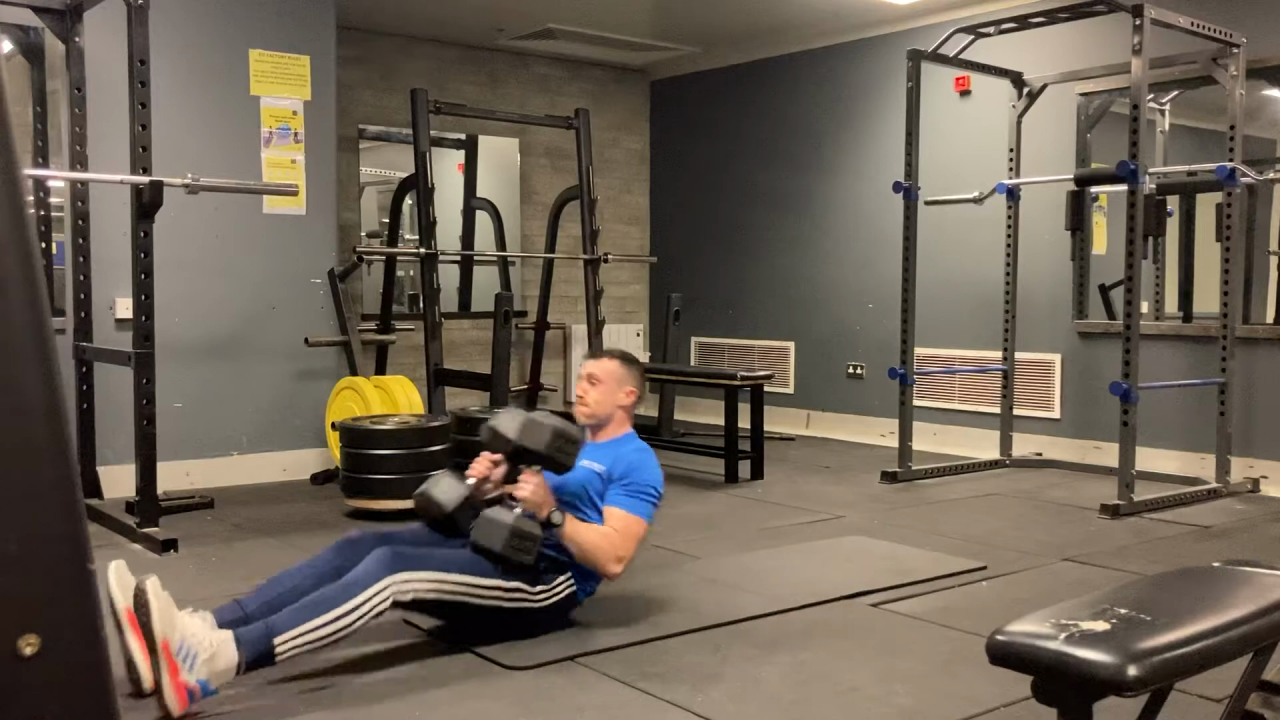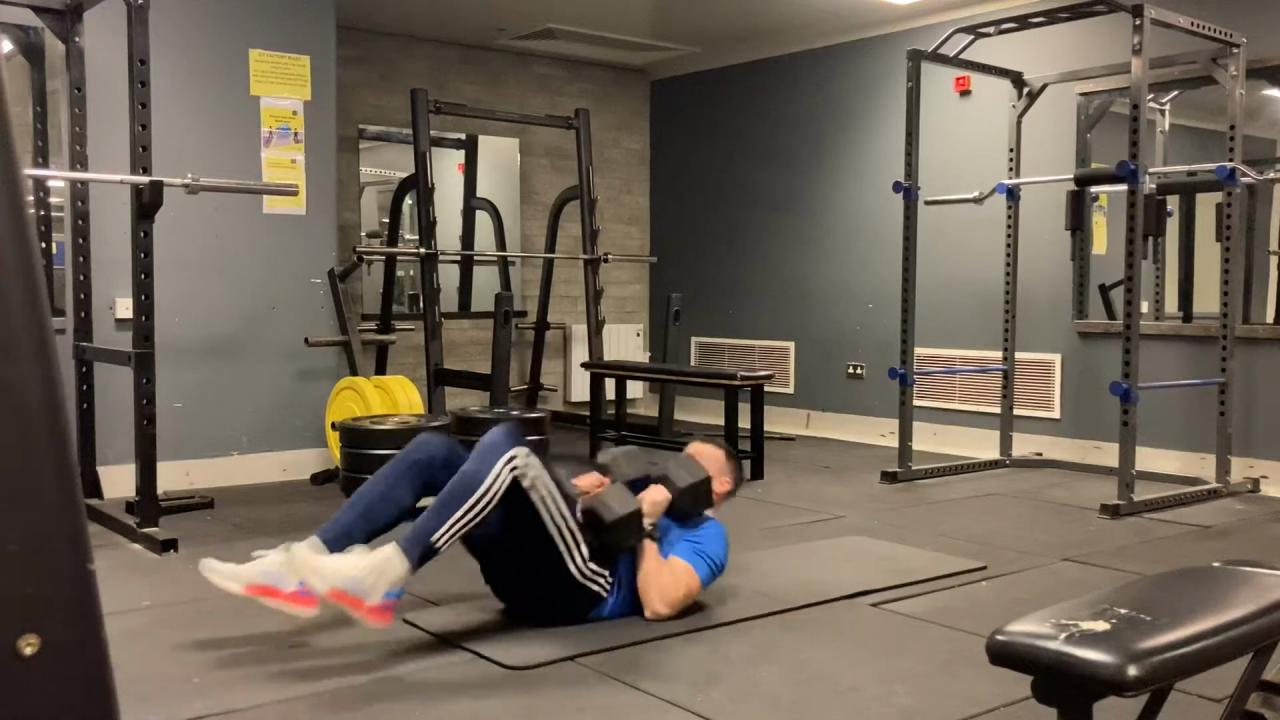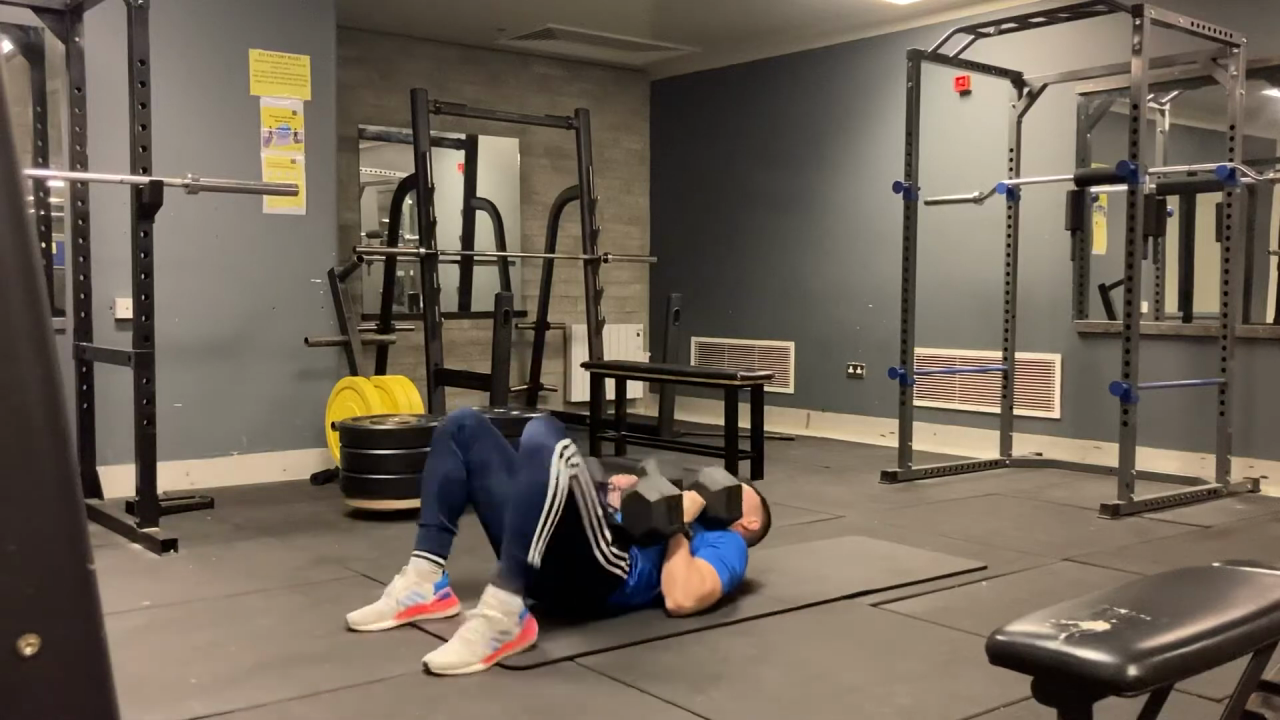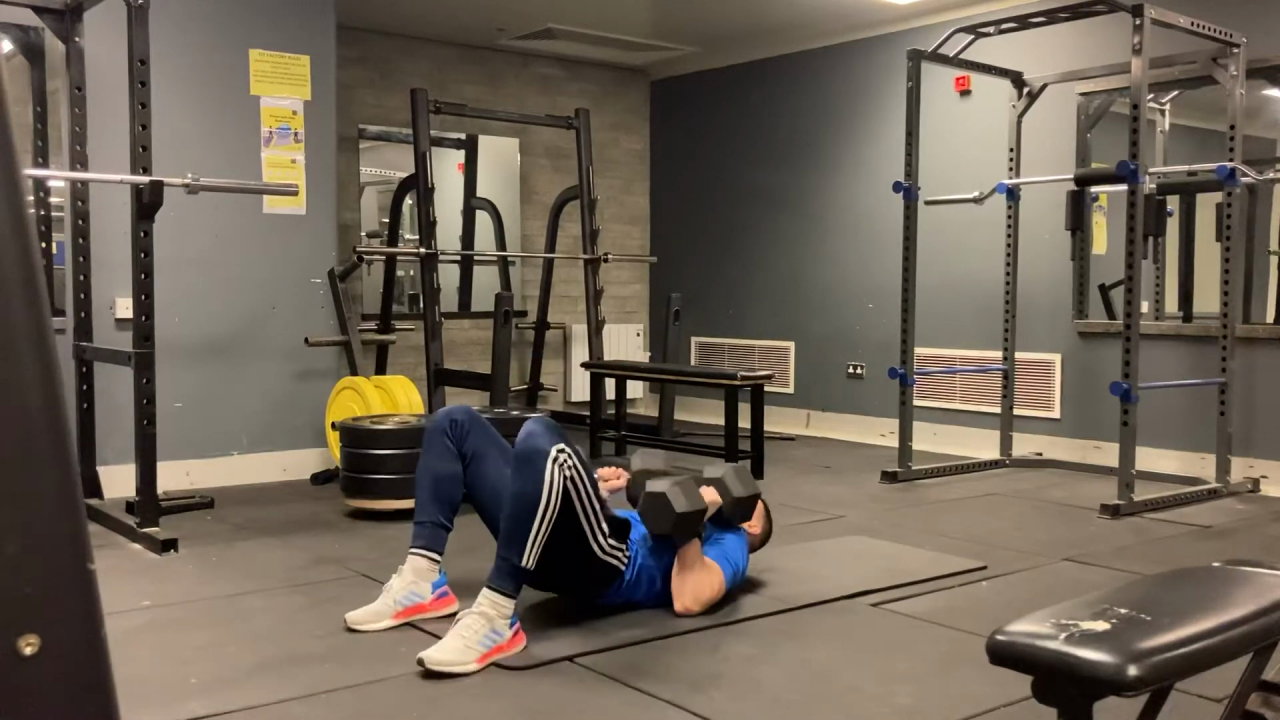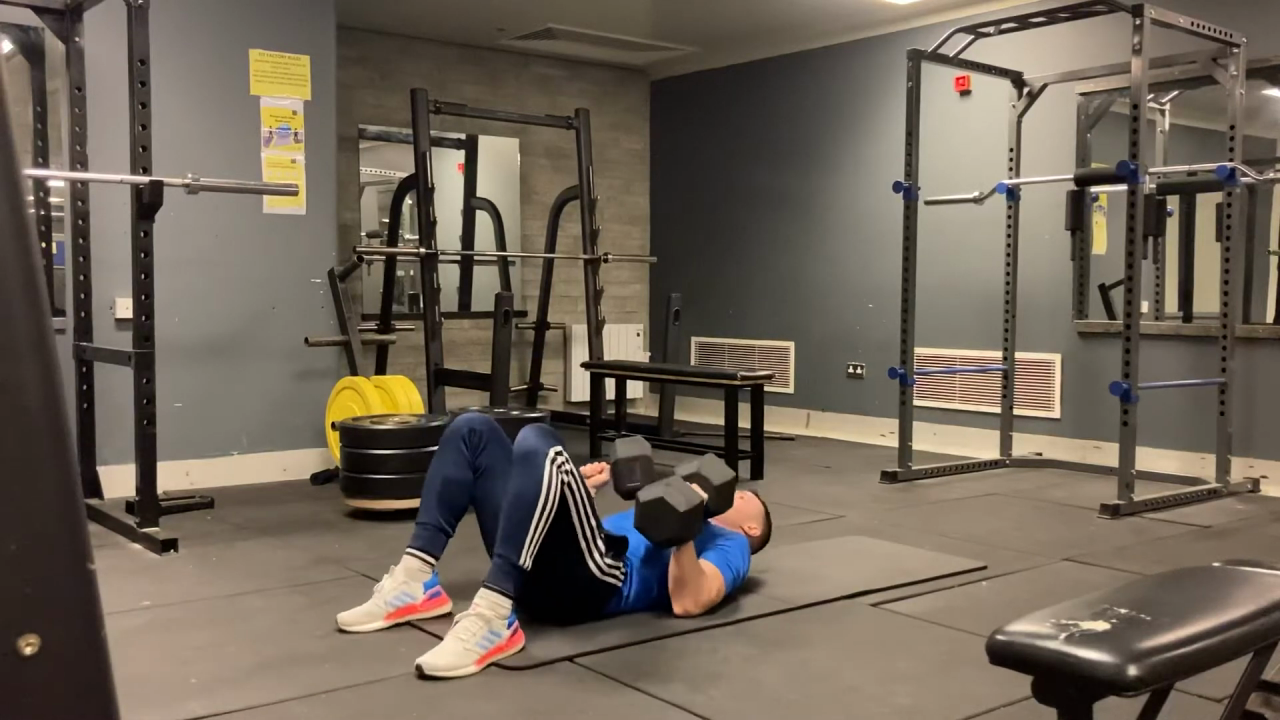
dt=0.4s
person 1, frame 1
left shoulder: (636, 465)
left elbow: (612, 558)
left wrist: (548, 511)
right wrist: (485, 481)
left hip: (546, 587)
right hip: (496, 557)
left knee: (391, 570)
right knee: (356, 545)
left ankle: (213, 660)
right ankle: (201, 633)
person 1, frame 2
left shoulder: (705, 538)
right shoulder: (642, 499)
left elbow: (660, 602)
left wrist: (648, 521)
right wrist: (574, 493)
left hip: (580, 587)
right hip: (527, 568)
left knee: (507, 442)
right knee: (431, 450)
left ankle: (381, 575)
right ankle: (309, 561)
person 1, frame 3
left shoulder: (726, 545)
left elbow: (680, 599)
left wrist: (681, 523)
right wrist: (606, 500)
left hip: (599, 564)
right hip: (549, 553)
left knee: (545, 435)
right knee: (463, 427)
left ankle: (502, 615)
right ankle: (426, 582)
person 1, frame 4
left shoulder: (728, 544)
left elbow: (688, 601)
right wrist: (596, 493)
left hip: (603, 560)
right hip: (550, 548)
left knee: (541, 437)
right knee: (455, 422)
left ankle: (495, 618)
right ankle: (423, 582)
person 1, frame 5
left shoulder: (728, 546)
left elbow: (686, 602)
right wrist: (582, 492)
left hip: (590, 580)
right hip: (540, 571)
left knee: (538, 443)
right knee: (473, 429)
left ankle: (493, 618)
right ankle: (416, 583)
